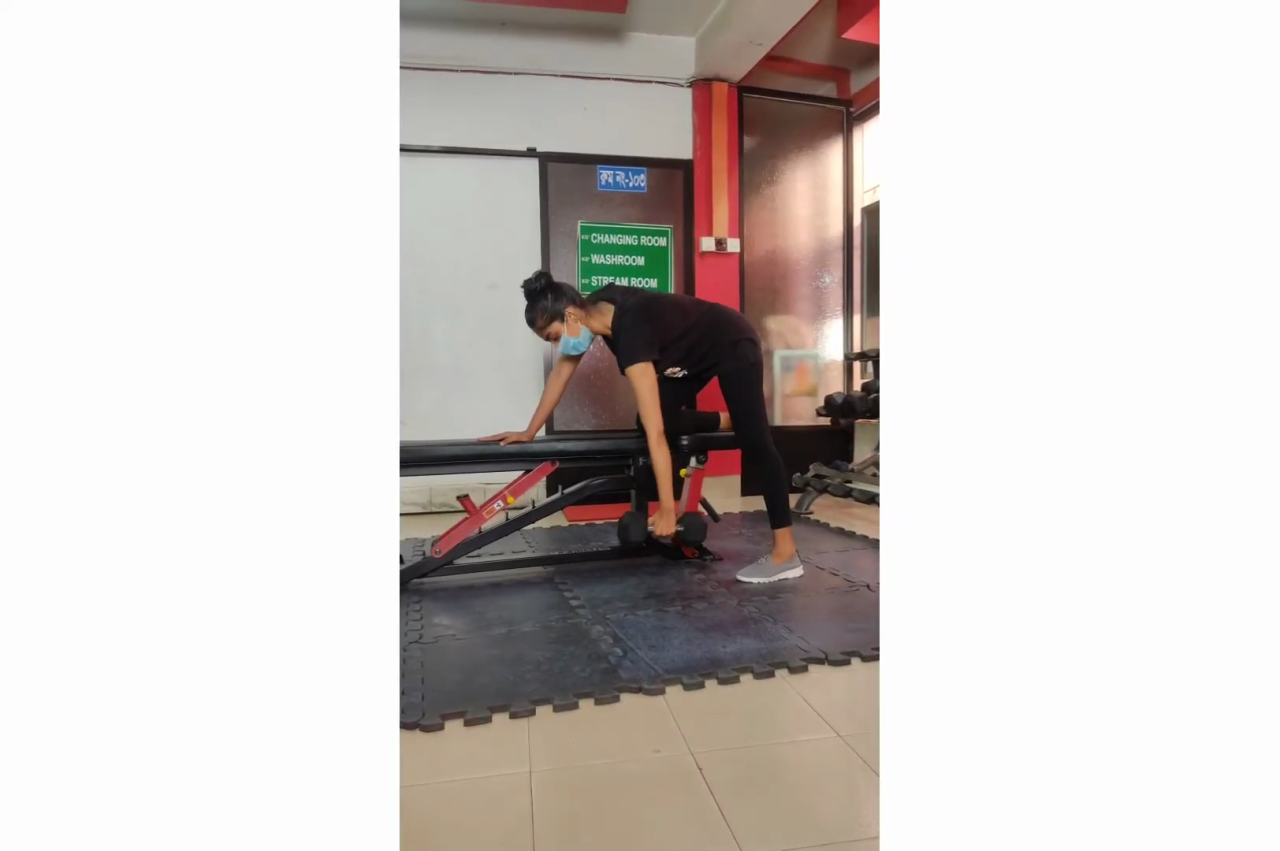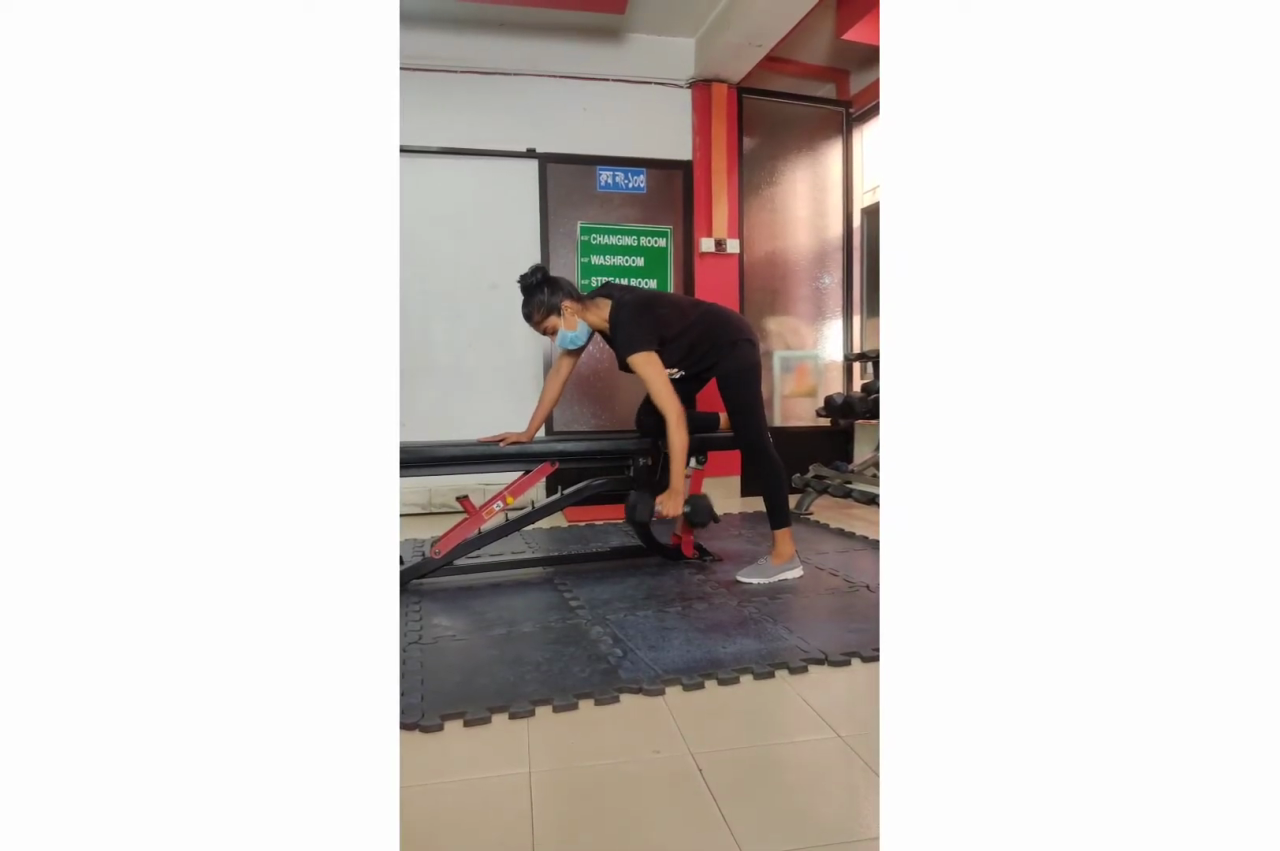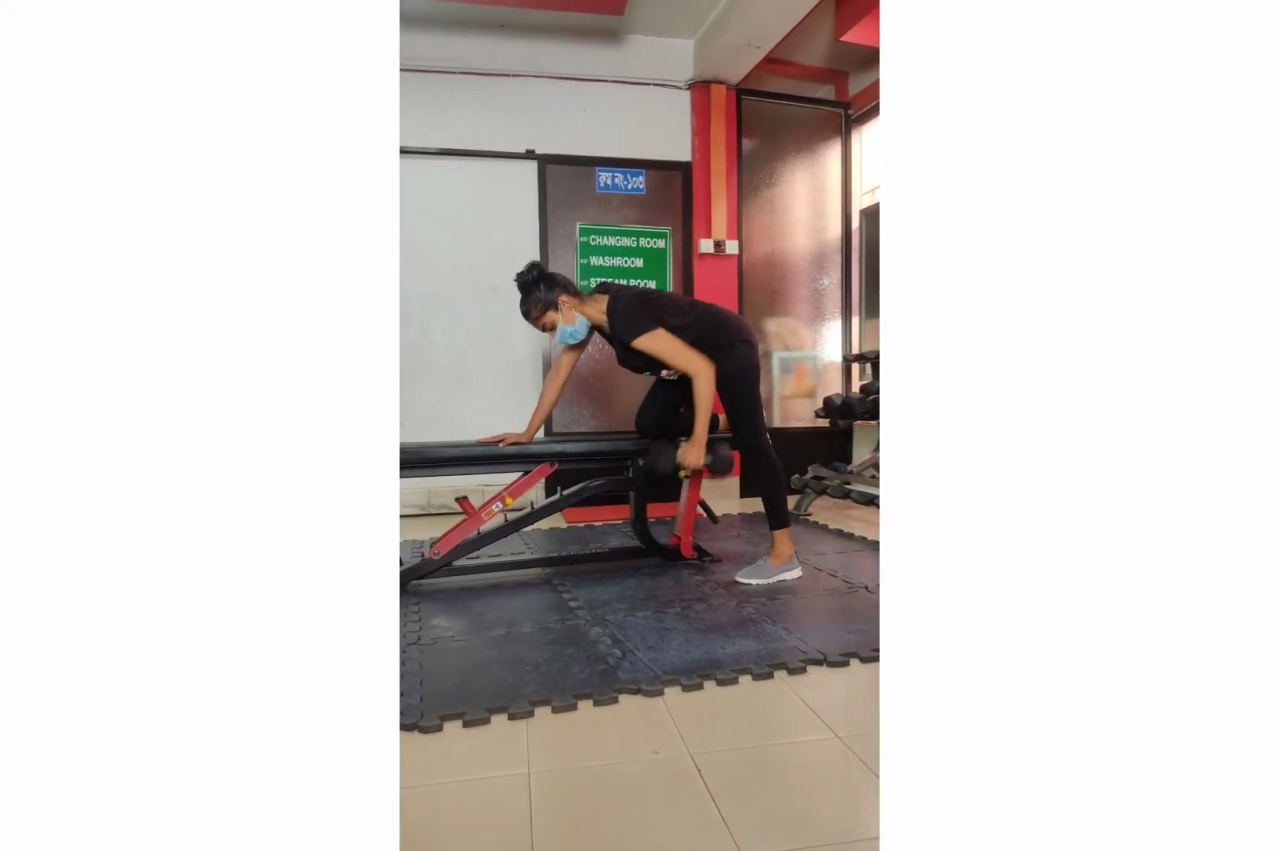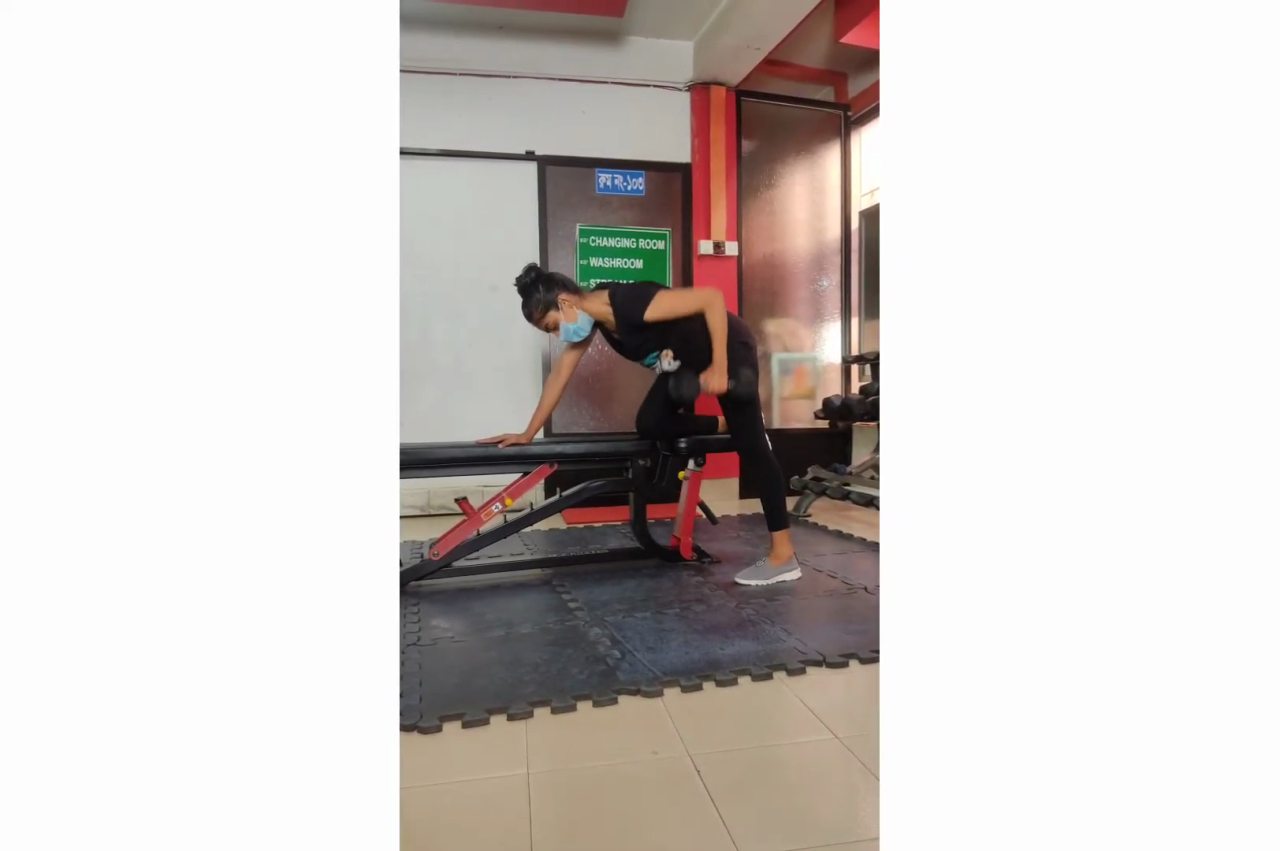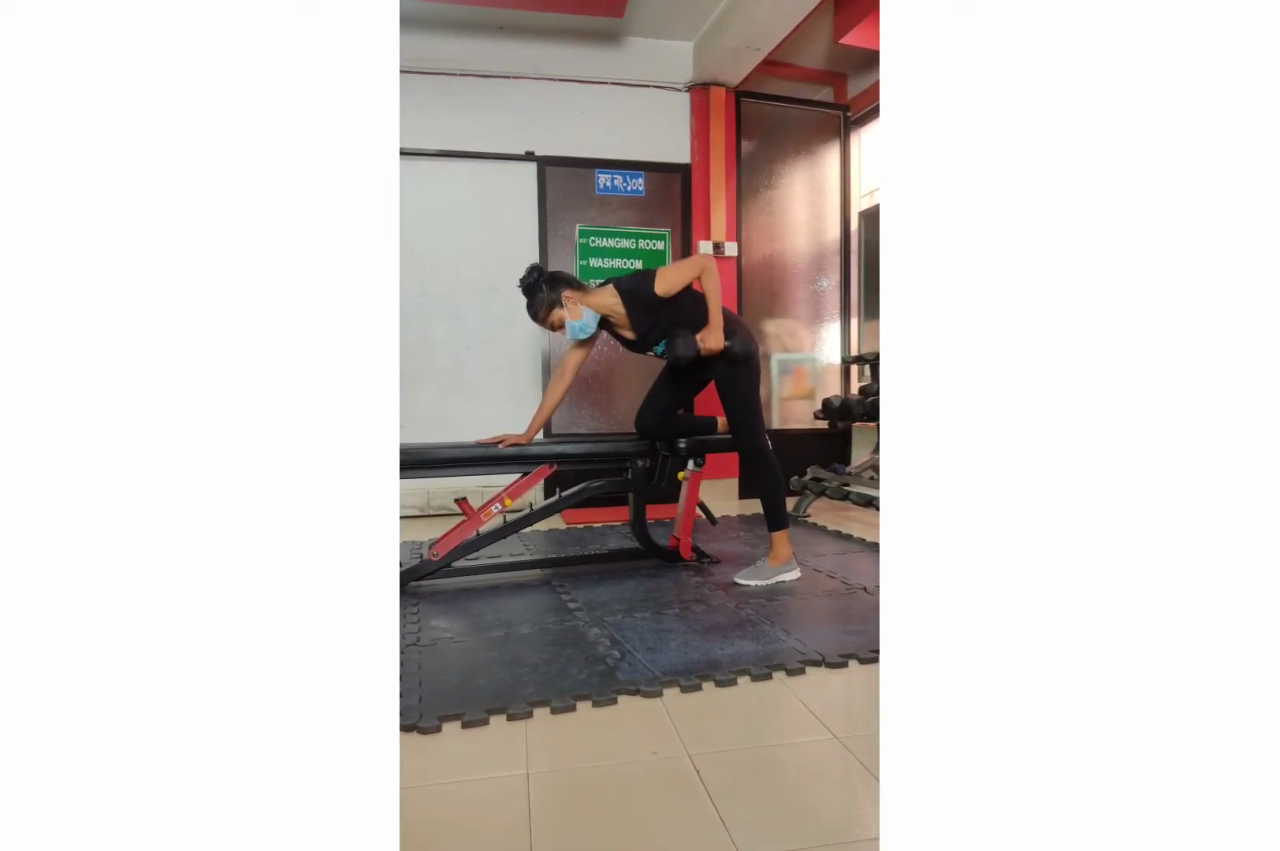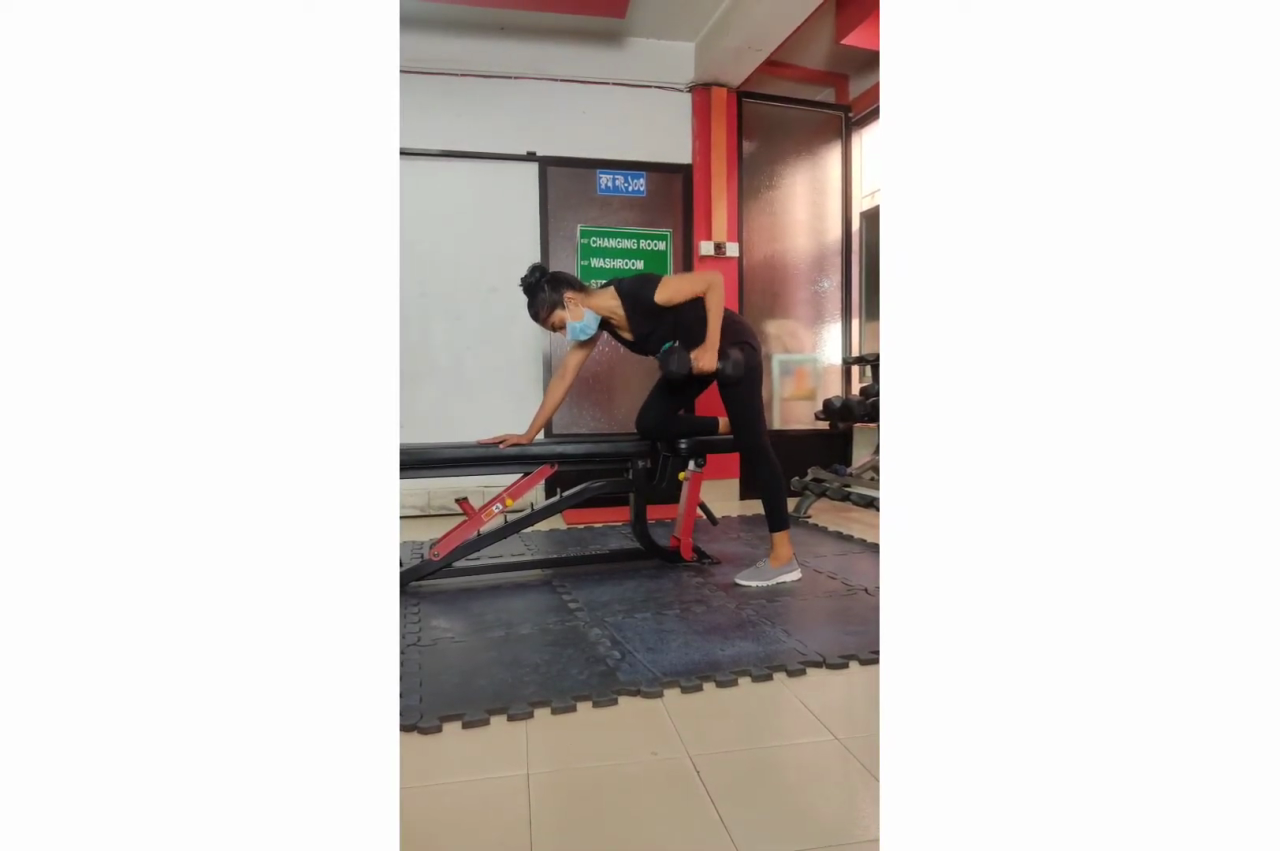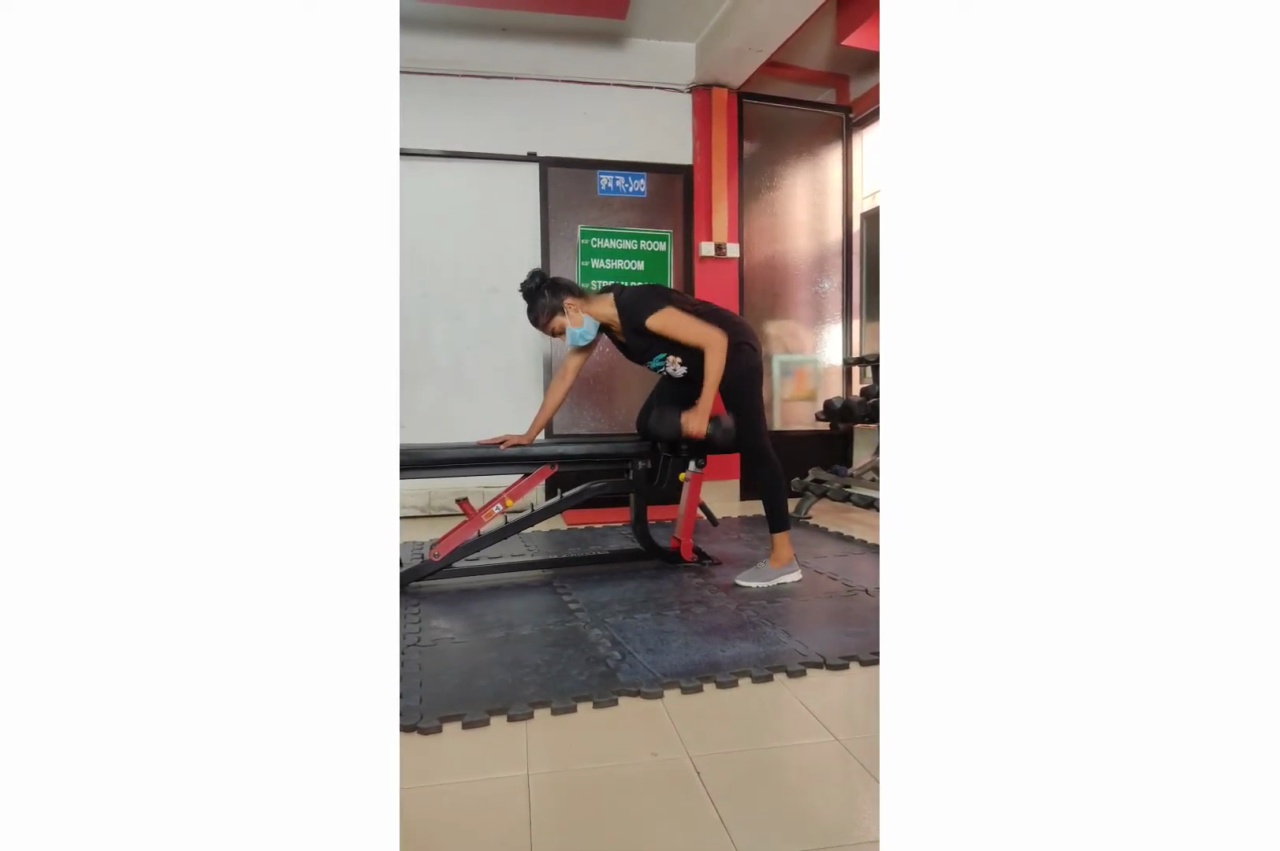
dt=0.2s
person 1, frame 1
left shoulder: (631, 333)
right shoulder: (594, 309)
left elbow: (656, 433)
right elbow: (561, 371)
left wrist: (667, 508)
right wrist: (529, 433)
left hip: (733, 345)
right hip: (695, 350)
left knee: (755, 444)
right knee: (655, 418)
left ankle: (786, 553)
right ankle: (731, 421)
person 1, frame 2
left shoulder: (628, 327)
right shoulder: (593, 307)
left elbow: (674, 413)
right elbow: (560, 371)
left wrist: (676, 490)
right wrist: (528, 432)
left hip: (731, 346)
right hip: (693, 352)
left knee: (753, 445)
right knee: (647, 423)
left ankle: (785, 554)
right ankle: (731, 422)
person 1, frame 3
left shoulder: (627, 318)
right shoulder: (591, 308)
left elbow: (703, 370)
right elbow: (560, 371)
left wrist: (698, 442)
right wrist: (528, 433)
left hip: (729, 346)
right hip: (694, 350)
left knee: (752, 446)
right knee: (650, 425)
left ankle: (784, 555)
right ankle: (733, 422)
person 1, frame 4
left shoulder: (629, 305)
right shoulder: (591, 310)
left elbow: (712, 298)
right elbow: (561, 372)
left wrist: (719, 369)
right wrist: (528, 434)
left hip: (729, 345)
right hip: (690, 355)
left knee: (750, 447)
right knee: (650, 426)
left ankle: (783, 556)
right ankle: (734, 422)
person 1, frame 5
left shoulder: (638, 291)
right shoulder: (596, 312)
left elbow: (705, 262)
right elbow: (565, 373)
left wrist: (716, 329)
right wrist: (529, 434)
left hip: (728, 345)
right hip: (691, 353)
left knee: (751, 446)
right knee: (650, 425)
left ankle: (783, 556)
right ankle: (730, 425)
person 1, frame 6
left shoulder: (638, 294)
right shoulder: (596, 313)
left elbow: (713, 280)
right elbow: (566, 373)
left wrist: (710, 347)
right wrist: (530, 434)
left hip: (730, 347)
right hip: (690, 357)
left knee: (753, 447)
right knee: (650, 426)
left ankle: (783, 557)
right ankle: (731, 425)
person 1, frame 7
left shoulder: (637, 307)
right shoulder: (598, 315)
left elbow: (716, 339)
right elbow: (566, 374)
left wrist: (702, 411)
right wrist: (529, 435)
left hip: (732, 348)
right hip: (692, 361)
left knee: (753, 447)
right knee: (650, 427)
left ankle: (784, 557)
right ankle: (734, 426)
